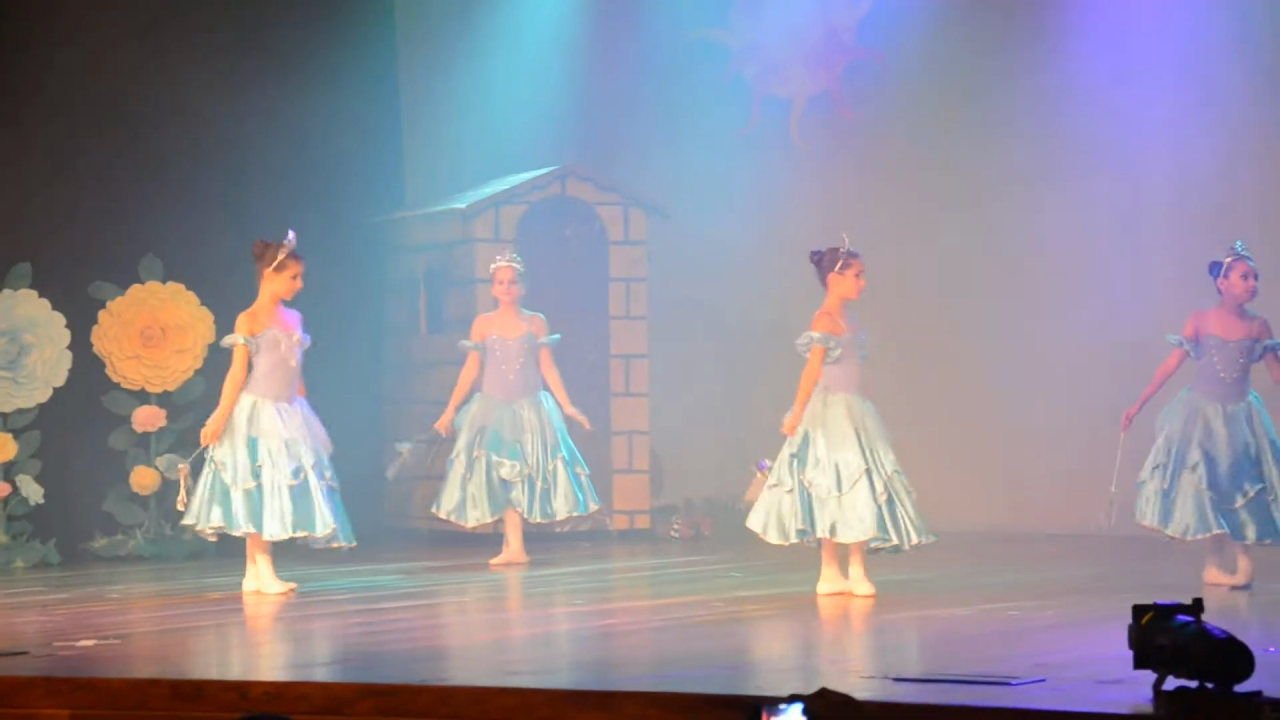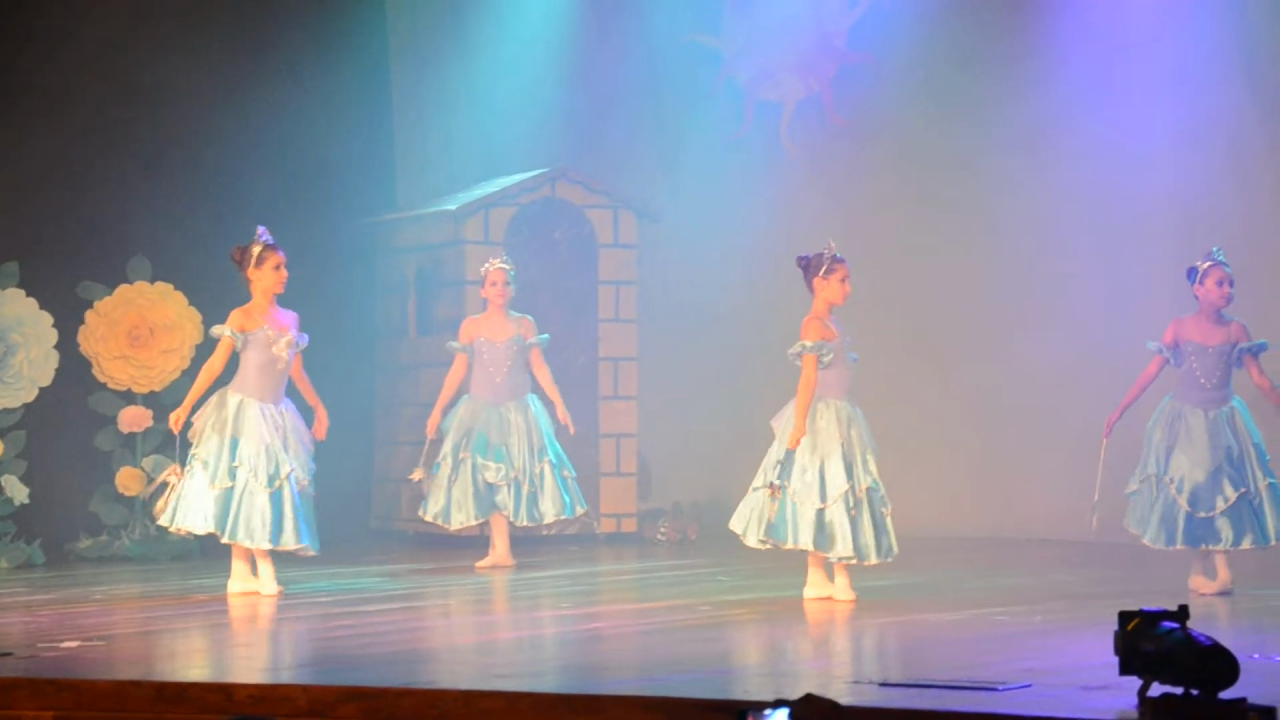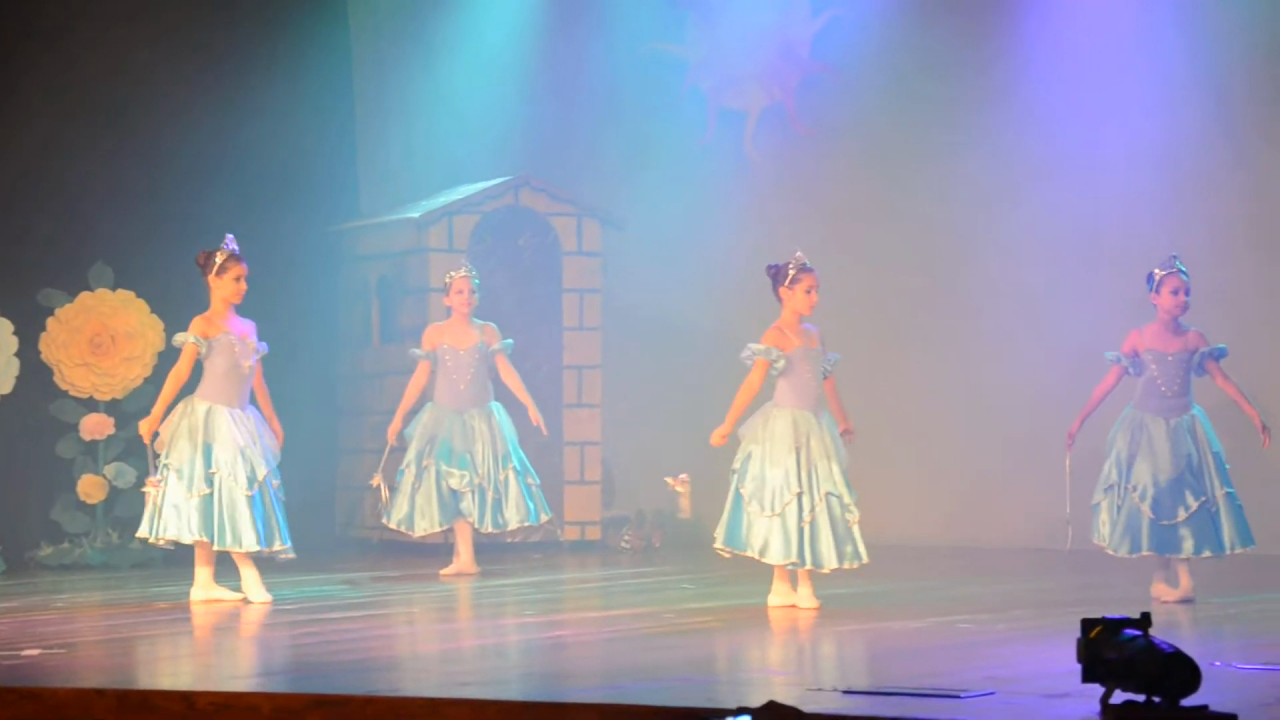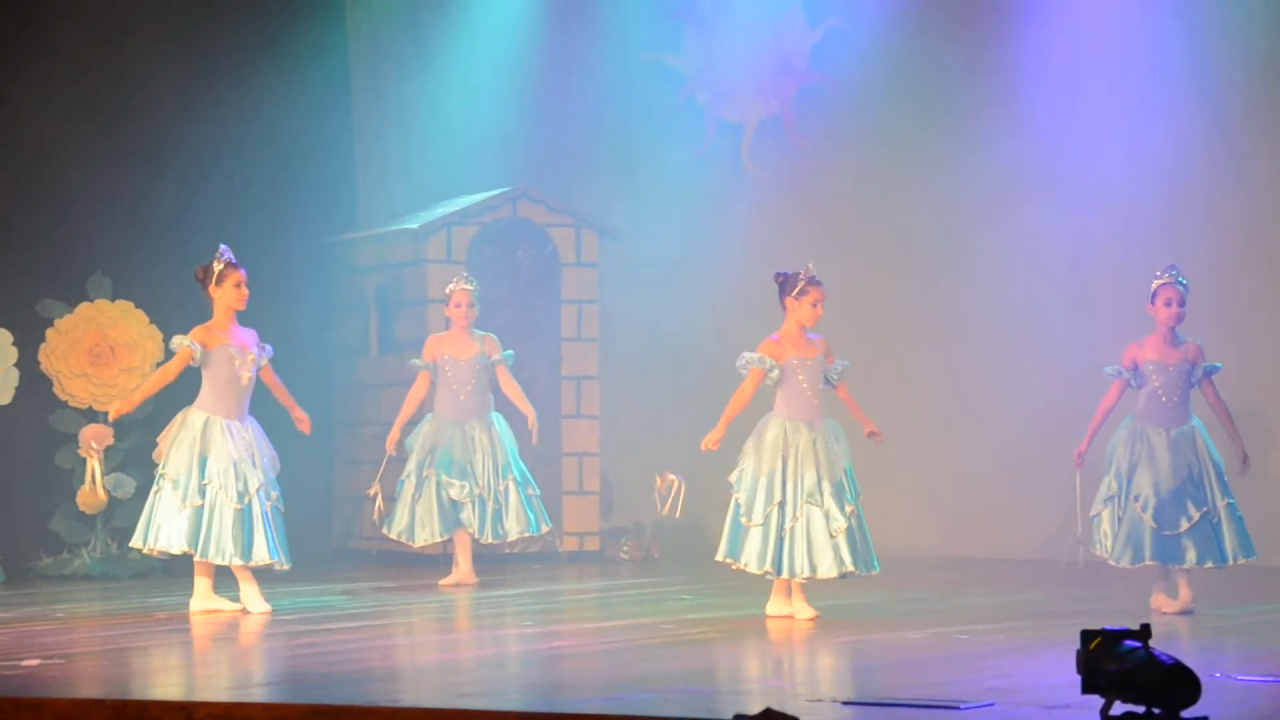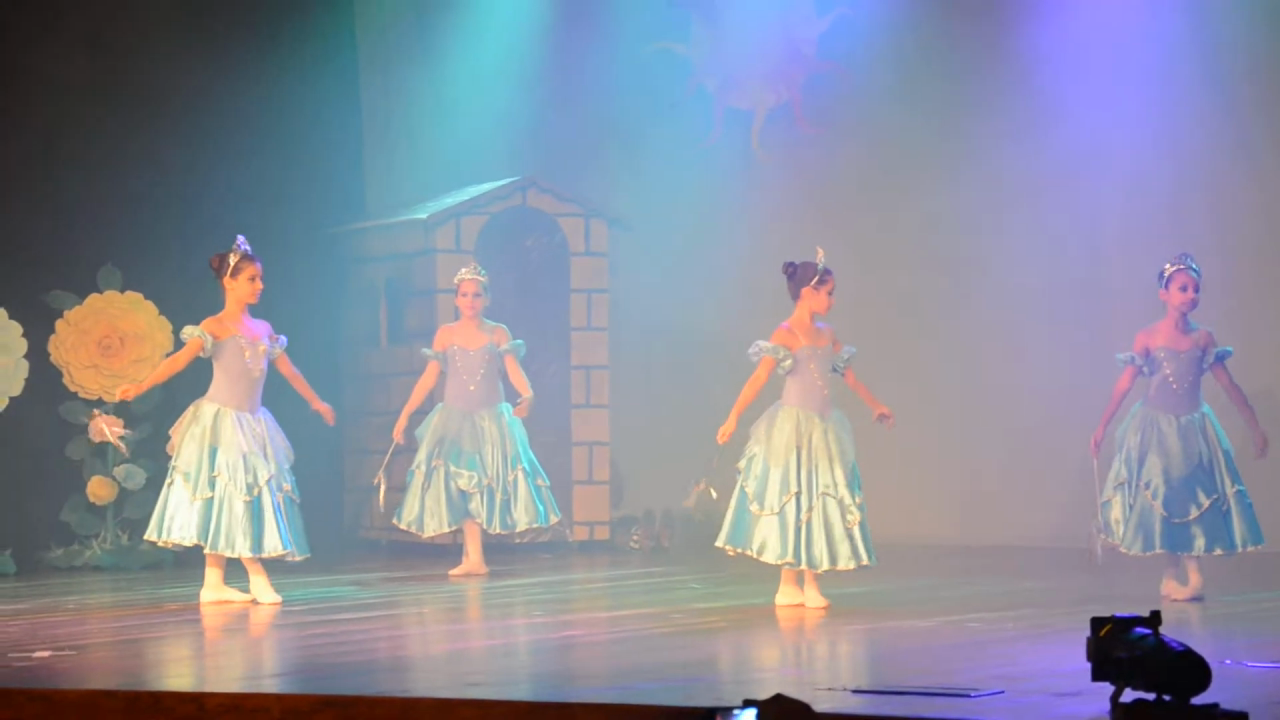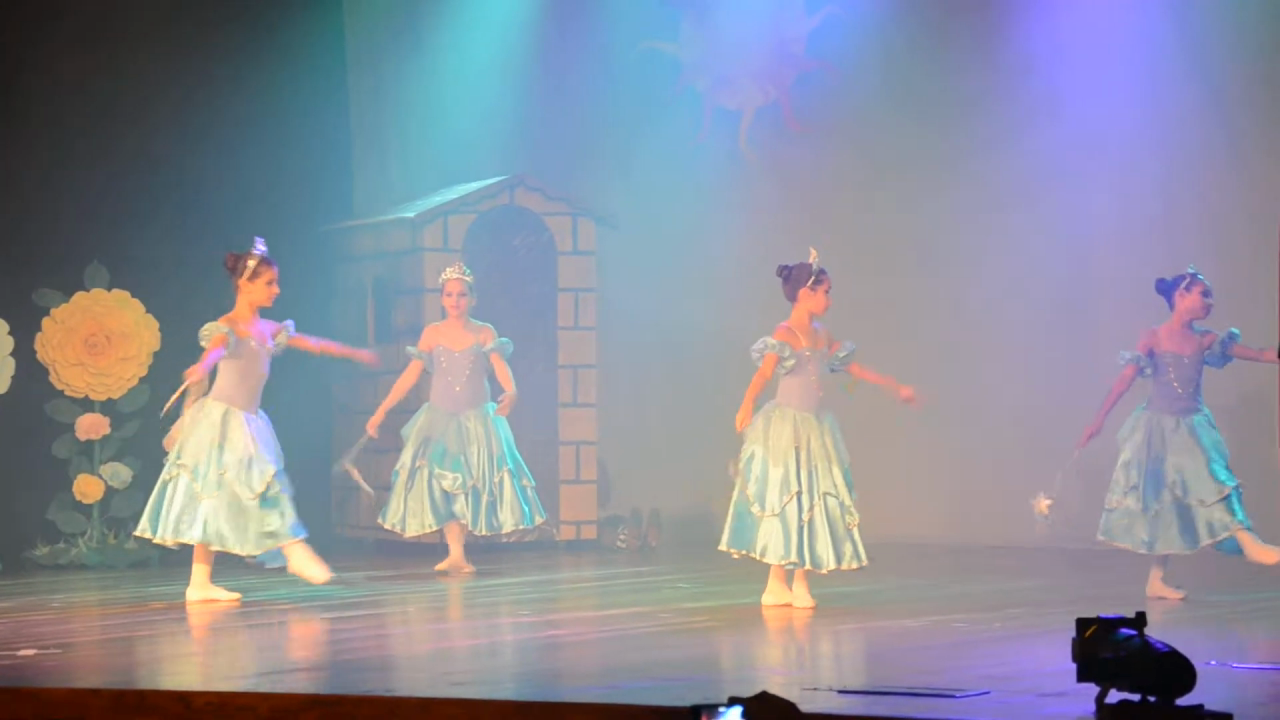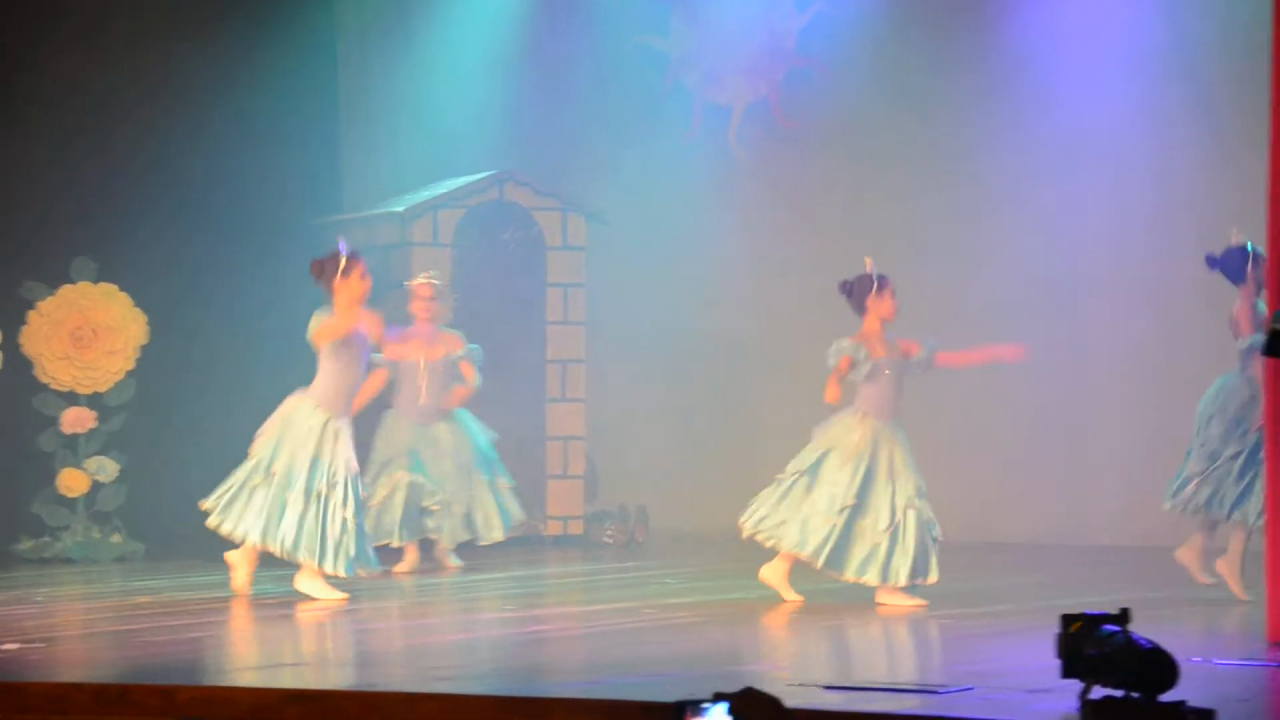
dt=0.5s
person 1, frame 1
left shoulder: (294, 318)
right shoulder: (248, 320)
right elbow: (237, 372)
left wrist: (302, 412)
right wrist: (220, 418)
left hip: (290, 414)
right hip: (257, 413)
left knee: (285, 486)
right knee: (263, 487)
left ankle: (254, 573)
right ankle: (263, 570)
person 1, frame 2
left shoulder: (290, 318)
right shoulder: (241, 317)
left elbow: (296, 369)
right elbow: (216, 364)
left wrist: (318, 408)
right wrist: (186, 406)
left hip: (277, 414)
right hip: (244, 411)
left knee: (265, 489)
right knee: (247, 488)
left ankle: (242, 574)
right ankle: (262, 566)
person 1, frame 3
left shoulder: (248, 326)
right shoulder: (203, 324)
right elbow: (181, 371)
left wrist: (272, 421)
right wrist: (155, 415)
left hip: (242, 419)
right hip: (209, 418)
left knee: (227, 499)
right knee: (218, 495)
left ankle: (204, 582)
right ankle: (248, 574)
person 1, frame 4
left shoulder: (251, 337)
right shoulder: (203, 334)
left elbow: (270, 379)
right elbow: (170, 370)
left wrist: (295, 410)
right wrist: (132, 400)
left hip: (241, 430)
right hip: (209, 429)
left knee: (226, 509)
right knee: (214, 507)
left ankle: (204, 592)
right ankle: (247, 585)
person 1, frame 5
left shoulder: (263, 328)
right shoulder: (214, 326)
left elbow: (287, 368)
right elbow: (180, 359)
left wrist: (315, 401)
right wrist: (141, 386)
left hip: (254, 422)
right hip: (221, 421)
left knee: (240, 500)
right knee: (227, 497)
left ankle: (214, 584)
person 1, frame 6
left shoulder: (269, 328)
right shoulder: (226, 325)
left elbow: (311, 343)
right elbow: (211, 352)
left wrist: (352, 353)
right wrist: (199, 371)
left hip: (250, 421)
right hip: (220, 419)
right knee: (214, 498)
person 1, frame 7
left shoulder: (358, 326)
right shoulder: (329, 320)
right elbow: (327, 332)
right wrist: (358, 319)
left hip: (335, 425)
right hip: (313, 420)
left knee: (329, 495)
right knee: (287, 494)
right ankle: (246, 555)
person 2, frame 1
left shoulder: (845, 319)
right shoulder: (825, 320)
right elbow: (813, 366)
left wrist: (865, 407)
right wrist: (798, 411)
left hip: (852, 413)
right hip: (830, 413)
left knee: (859, 487)
right knee: (839, 486)
left ankle: (834, 572)
right ankle: (834, 572)
person 2, frame 2
left shoulder: (833, 325)
right shoulder: (813, 325)
right elbow: (808, 376)
right wrist: (799, 424)
left hip: (840, 419)
right hip: (820, 419)
left knee: (838, 494)
right knee: (822, 494)
left ankle: (827, 577)
right ankle: (829, 578)
person 2, frame 3
left shoulder: (813, 333)
right shoulder: (775, 335)
left elbow: (827, 381)
right elbow: (754, 381)
left wrist: (842, 421)
right wrist: (728, 423)
left hip: (813, 427)
right hip: (784, 426)
left knee: (812, 502)
right knee: (788, 501)
left ankle: (793, 585)
right ankle: (790, 585)
person 2, frame 4
left shoulder: (820, 344)
right shoulder: (773, 346)
left elbow: (840, 388)
right elbow: (747, 390)
left wrist: (866, 423)
right wrist: (720, 428)
left hip: (816, 438)
right hip: (784, 437)
left knee: (812, 511)
right knee: (784, 509)
left ankle: (792, 595)
right ankle: (784, 596)
person 2, frame 5
left shoulder: (827, 334)
right shoulder: (785, 334)
left elbow: (849, 375)
right elbow: (759, 378)
left wrist: (876, 406)
right wrist: (733, 418)
left hip: (824, 428)
right hip: (793, 427)
left knee: (821, 502)
right knee: (793, 501)
left ankle: (809, 583)
right ankle: (791, 585)
person 2, frame 6
left shoulder: (822, 336)
right shoulder: (784, 334)
left elbow: (856, 369)
right elbow: (764, 372)
left wrist: (896, 388)
right wrist: (747, 406)
left hip: (816, 428)
right hip: (786, 426)
left knee: (816, 501)
right knee: (785, 501)
left ankle: (799, 582)
right ankle: (777, 585)
person 2, frame 7
left shoulder: (899, 347)
right shoulder: (856, 343)
left elbow: (947, 359)
right elbow: (838, 370)
left wrist: (996, 354)
right wrist: (833, 388)
left hip: (885, 439)
right hip: (853, 436)
left knee: (902, 509)
right knee: (828, 503)
left ankle: (887, 586)
right ankle: (778, 569)
person 3, frame 1
right shoulder: (1200, 321)
right elbow: (1171, 364)
right wrist: (1138, 405)
left hip: (1239, 415)
right hip: (1201, 410)
left knee: (1234, 482)
right knee: (1204, 481)
left ankle: (1216, 565)
person 3, frame 2
left shoulder: (1236, 330)
right shoulder: (1179, 327)
right elbow: (1151, 372)
right wrist: (1119, 412)
left hip: (1223, 420)
right hip: (1184, 418)
left knee: (1217, 489)
right knee: (1193, 488)
left ankle: (1200, 571)
person 3, frame 3
left shoulder: (1194, 339)
right shoulder: (1137, 337)
left elbow: (1222, 379)
right elbow: (1110, 381)
left wrist: (1255, 415)
right wrist: (1079, 421)
left hip: (1183, 428)
right hip: (1145, 427)
left knee: (1181, 498)
right knee: (1151, 497)
left ankle: (1162, 579)
person 3, frame 4
left shoulder: (1192, 351)
right shoulder: (1137, 350)
left elbow: (1213, 398)
right elbow: (1113, 396)
left wrist: (1237, 441)
right wrist: (1088, 438)
left hip: (1184, 441)
right hip: (1145, 440)
left knee: (1180, 510)
right knee: (1153, 510)
left ankle: (1162, 590)
person 3, frame 5
left shoulder: (1203, 337)
right shoulder: (1147, 336)
left elbow: (1227, 383)
right elbow: (1125, 383)
left wrist: (1254, 425)
right wrist: (1102, 427)
left hip: (1193, 427)
right hip: (1155, 426)
left knee: (1191, 497)
right knee: (1160, 496)
left ankle: (1175, 578)
person 3, frame 6
left shoulder: (1206, 339)
right shoulder: (1153, 337)
right elbow: (1125, 379)
right wrist: (1098, 420)
left hip: (1194, 426)
right hip: (1158, 426)
left knee: (1207, 483)
right knee: (1159, 499)
person 3, frame 7
left shoulder: (1256, 308)
right shoulder: (1245, 309)
right elbow: (1253, 357)
right wrist: (1264, 404)
left hip: (1252, 402)
right hip: (1242, 402)
left knee: (1248, 479)
right knee: (1229, 480)
left ankle: (1231, 561)
right ankle: (1194, 547)
person 4, frame 1
left shoulder: (536, 322)
right shoulder: (482, 324)
left elbow: (547, 367)
right elbow: (471, 370)
left wrist: (567, 405)
right wrist: (450, 409)
left hip: (529, 408)
right hip: (493, 409)
left knee: (525, 472)
right knee: (499, 473)
left ankle: (512, 545)
right ankle: (515, 547)
person 4, frame 2
left shoulder: (525, 324)
right shoulder: (470, 326)
left elbow: (539, 367)
right elbow: (458, 370)
left wrist: (559, 404)
right wrist: (437, 410)
left hip: (517, 410)
right hip: (481, 410)
left knee: (512, 475)
right knee: (486, 476)
left ankle: (499, 548)
right ankle: (501, 550)
person 4, frame 3
left shoulder: (488, 332)
right shoulder: (433, 333)
left elbow: (506, 371)
right elbow: (420, 377)
left wrist: (530, 405)
right wrist: (399, 416)
left hip: (481, 418)
right hip: (444, 418)
left knee: (476, 481)
right knee: (449, 484)
left ankle: (462, 554)
right ankle: (465, 557)
person 4, frame 4
left shoulder: (489, 342)
right shoulder: (434, 344)
left elbow: (506, 381)
right elbow: (420, 388)
left wrist: (529, 411)
right wrist: (397, 425)
left hip: (481, 429)
right hip: (445, 429)
left knee: (476, 494)
right knee: (449, 495)
left ankle: (461, 564)
right ankle: (464, 568)
person 4, frame 5
left shoulder: (499, 333)
right shoulder: (445, 334)
left elbow: (514, 370)
right elbow: (429, 377)
left wrist: (528, 395)
right wrist: (405, 414)
left hip: (492, 419)
right hip: (454, 419)
left knee: (487, 484)
right knee: (459, 485)
left ankle: (470, 554)
right ankle: (475, 558)
person 4, frame 6
left shoulder: (485, 332)
right shoulder: (431, 333)
left elbow: (501, 367)
right elbow: (410, 375)
left wrist: (511, 392)
right wrist: (382, 410)
left hip: (477, 419)
right hip: (440, 419)
left knee: (472, 484)
right knee: (440, 481)
left ankle: (458, 551)
right ankle: (456, 553)
person 4, frame 7
left shoulder: (455, 340)
right shoulder: (399, 341)
left elbow: (473, 377)
right elbow: (376, 382)
left wrist: (467, 389)
left hip: (445, 427)
right hip: (407, 427)
left knee: (449, 487)
right knee: (402, 483)
left ankle: (444, 547)
right ankle: (410, 550)
